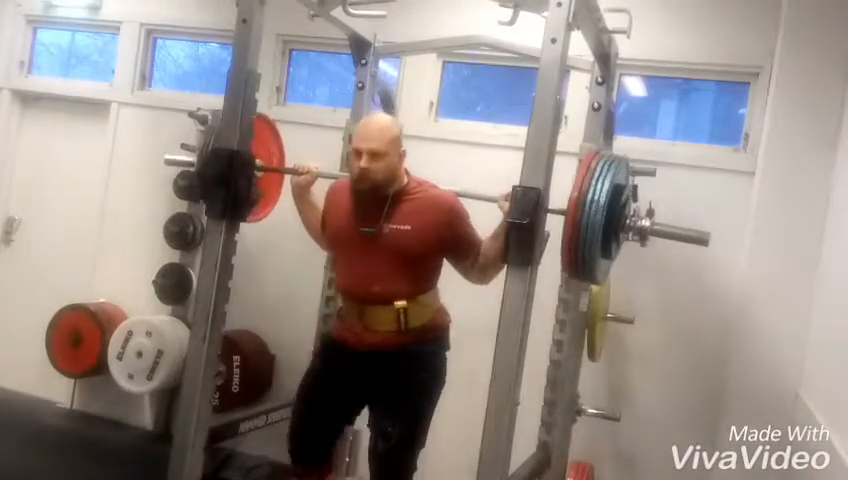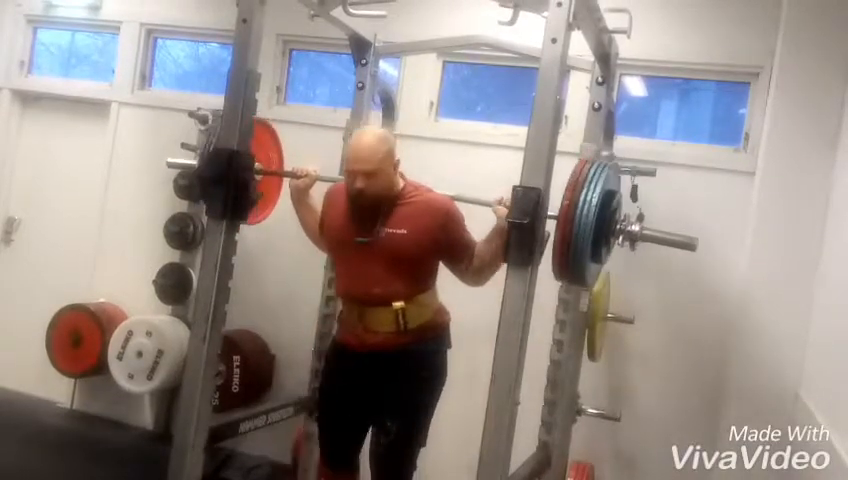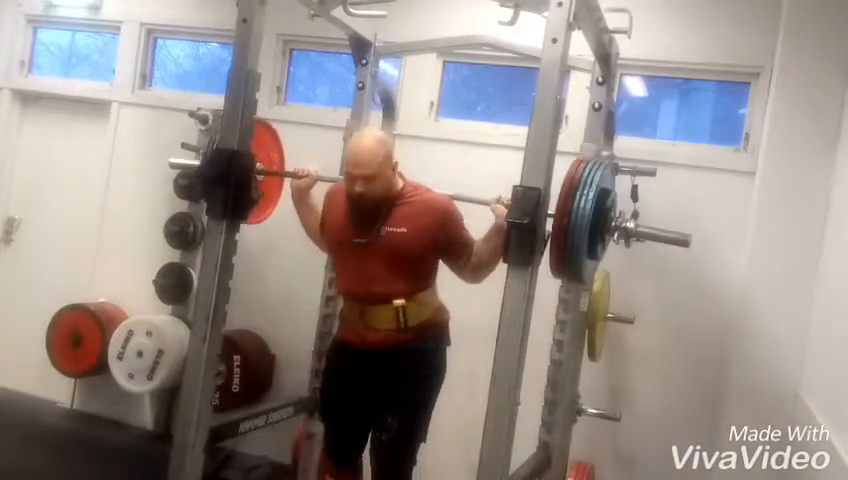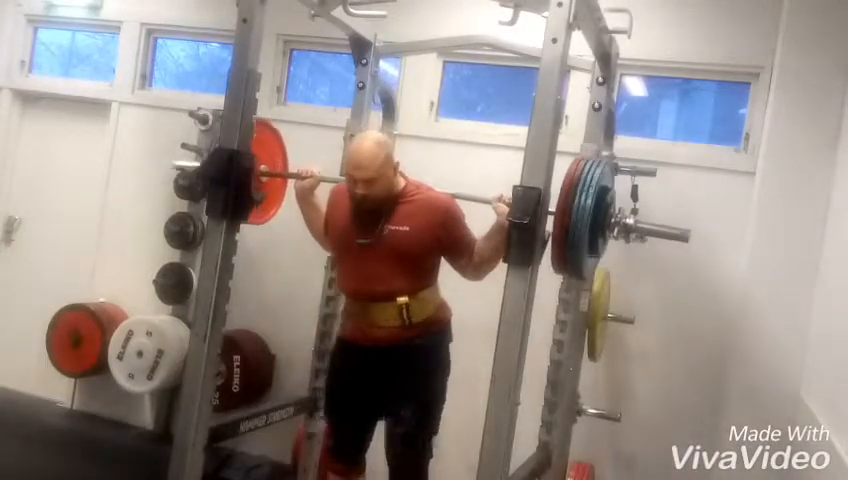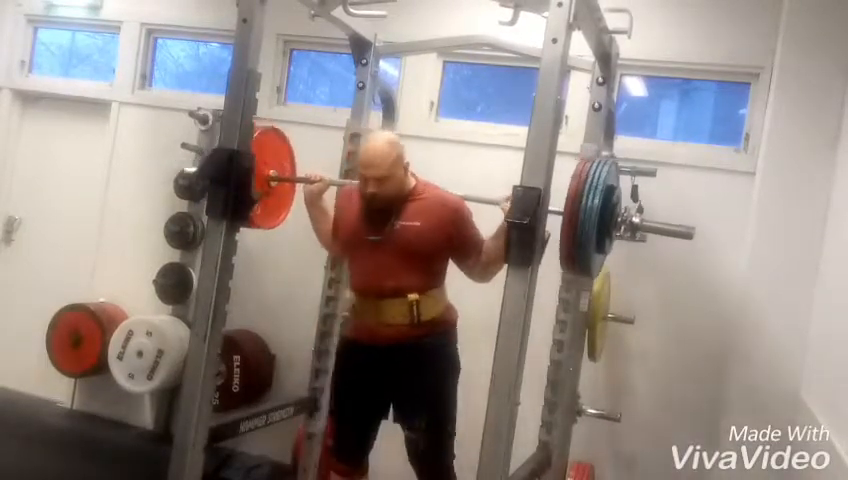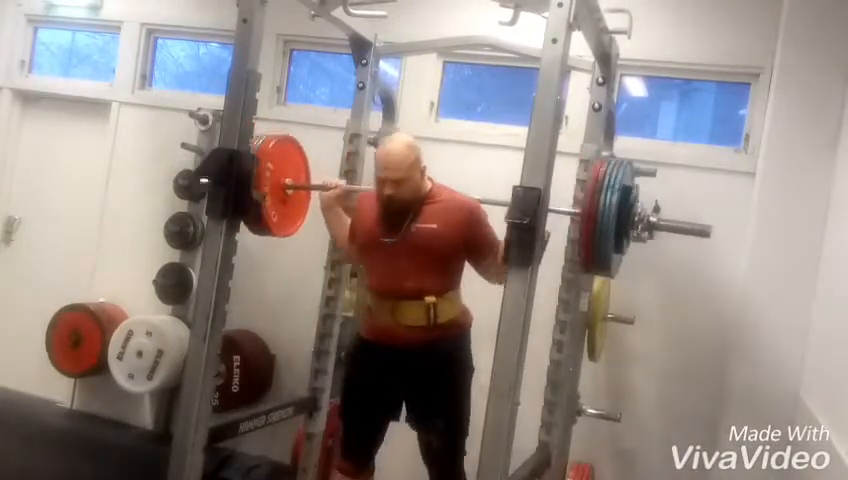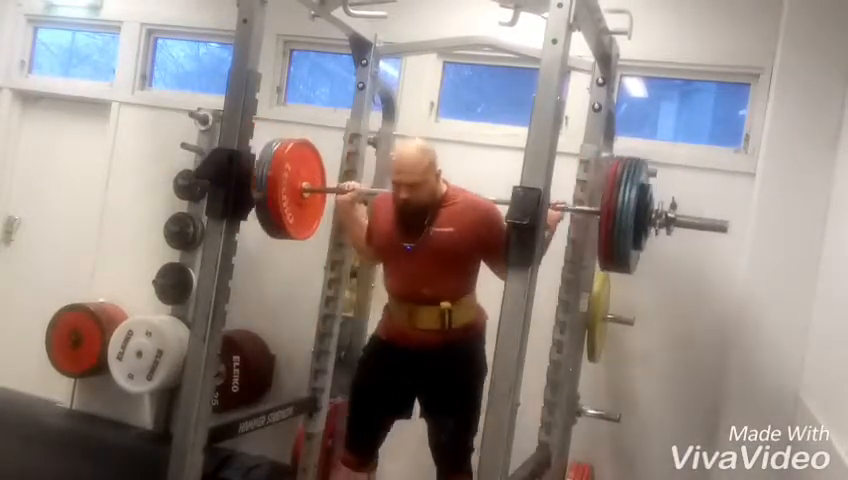
dt=0.2s
person 1, frame 1
left shoulder: (439, 207)
right shoulder: (340, 194)
left elbow: (479, 270)
left wrist: (510, 228)
right wrist: (301, 193)
left hip: (411, 353)
right hip: (346, 342)
right knee: (307, 442)
person 1, frame 2
left shoulder: (435, 210)
right shoulder: (337, 198)
left elbow: (474, 272)
left wrist: (503, 231)
right wrist: (300, 196)
left hip: (412, 352)
right hip: (350, 344)
person 1, frame 3
left shoulder: (434, 209)
right shoulder: (337, 198)
left elbow: (473, 269)
left wrist: (501, 230)
right wrist: (301, 196)
left hip: (413, 349)
right hip: (352, 342)
person 1, frame 4
left shoulder: (436, 207)
right shoulder: (341, 198)
left elbow: (473, 267)
left wrist: (502, 228)
right wrist: (305, 197)
left hip: (417, 344)
right hip: (356, 340)
right knee: (342, 448)
person 1, frame 5
left shoulder: (445, 208)
right shoulder: (351, 201)
left elbow: (481, 269)
left wrist: (509, 228)
right wrist: (313, 200)
left hip: (424, 345)
right hip: (362, 340)
right knee: (346, 448)
person 1, frame 6
left shoulder: (460, 211)
right shoulder: (367, 204)
left elbow: (496, 270)
right wrist: (331, 207)
left hip: (440, 348)
right hip: (375, 341)
right knee: (355, 449)
person 1, frame 7
left shoulder: (477, 213)
right shoulder: (383, 205)
left elbow: (513, 268)
left wrist: (544, 231)
right wrist: (347, 210)
left hip: (453, 348)
right hip: (393, 339)
right knee: (359, 441)
